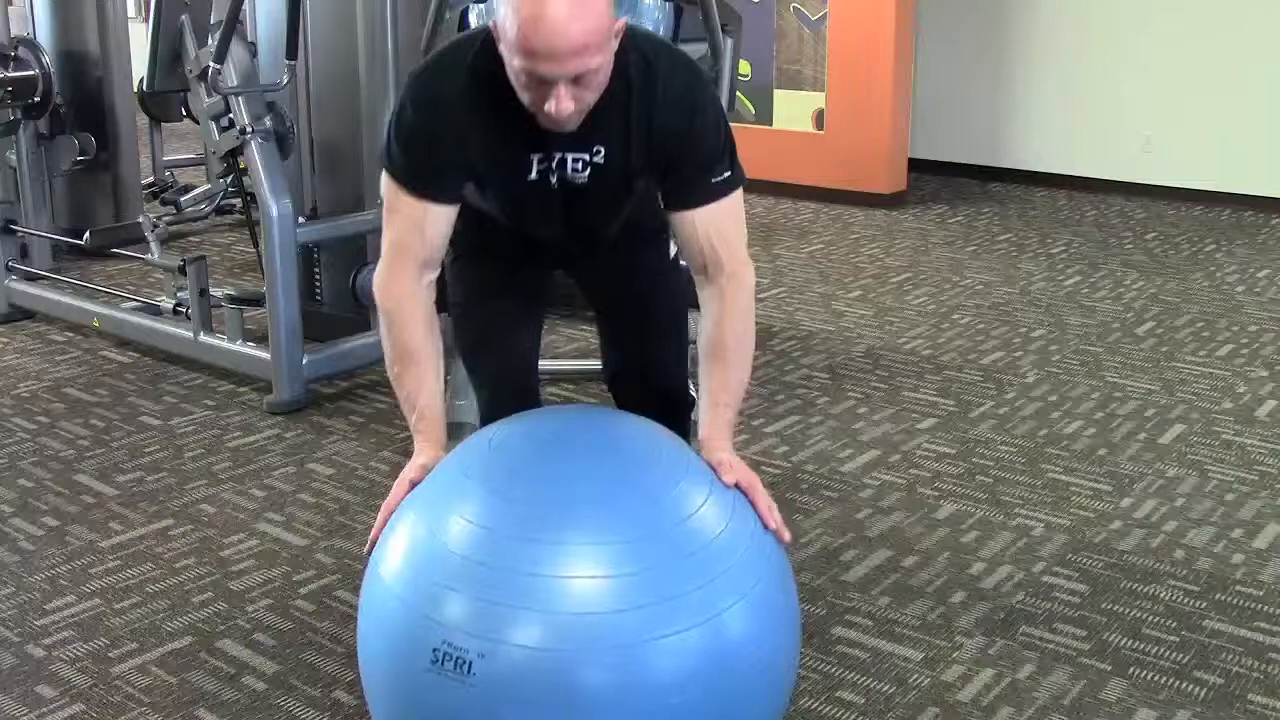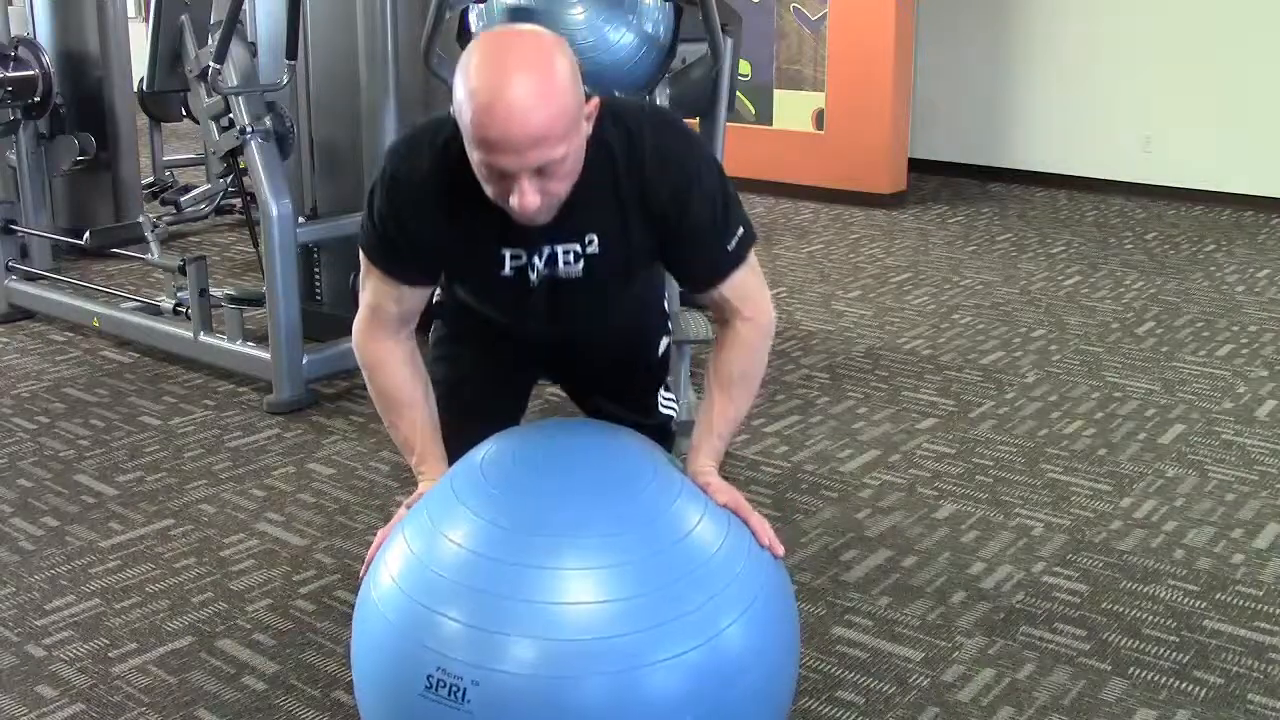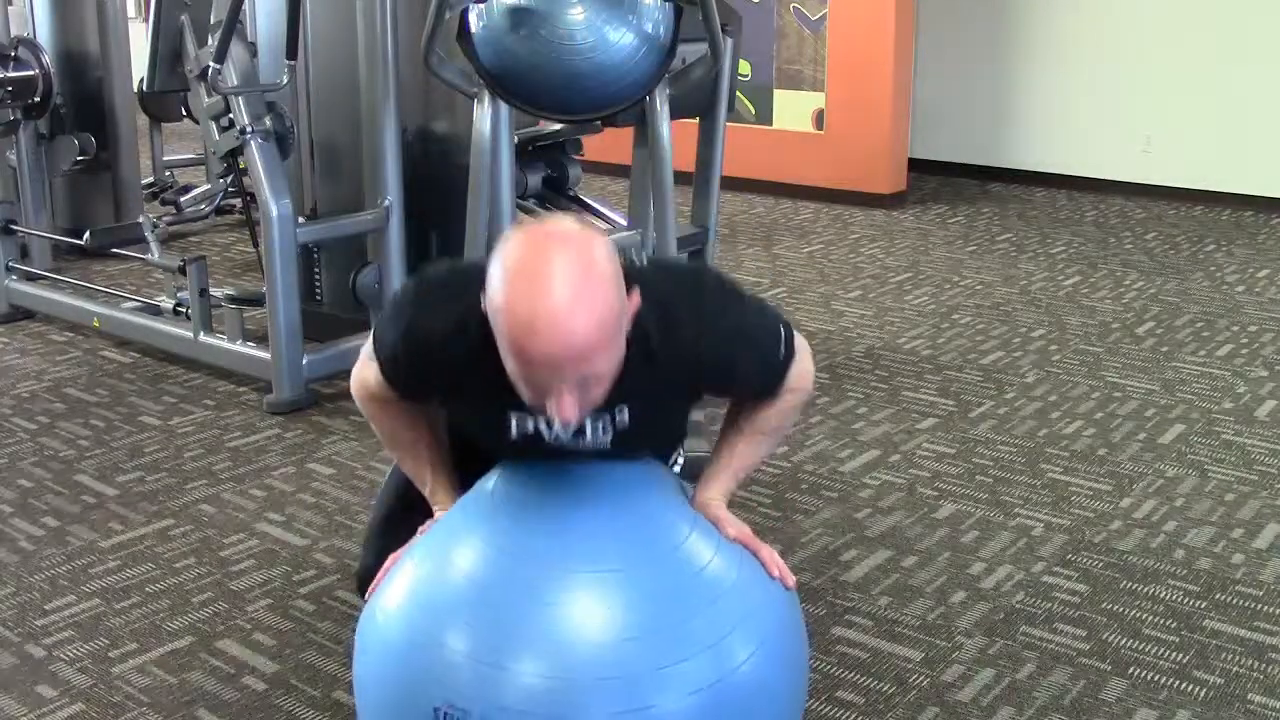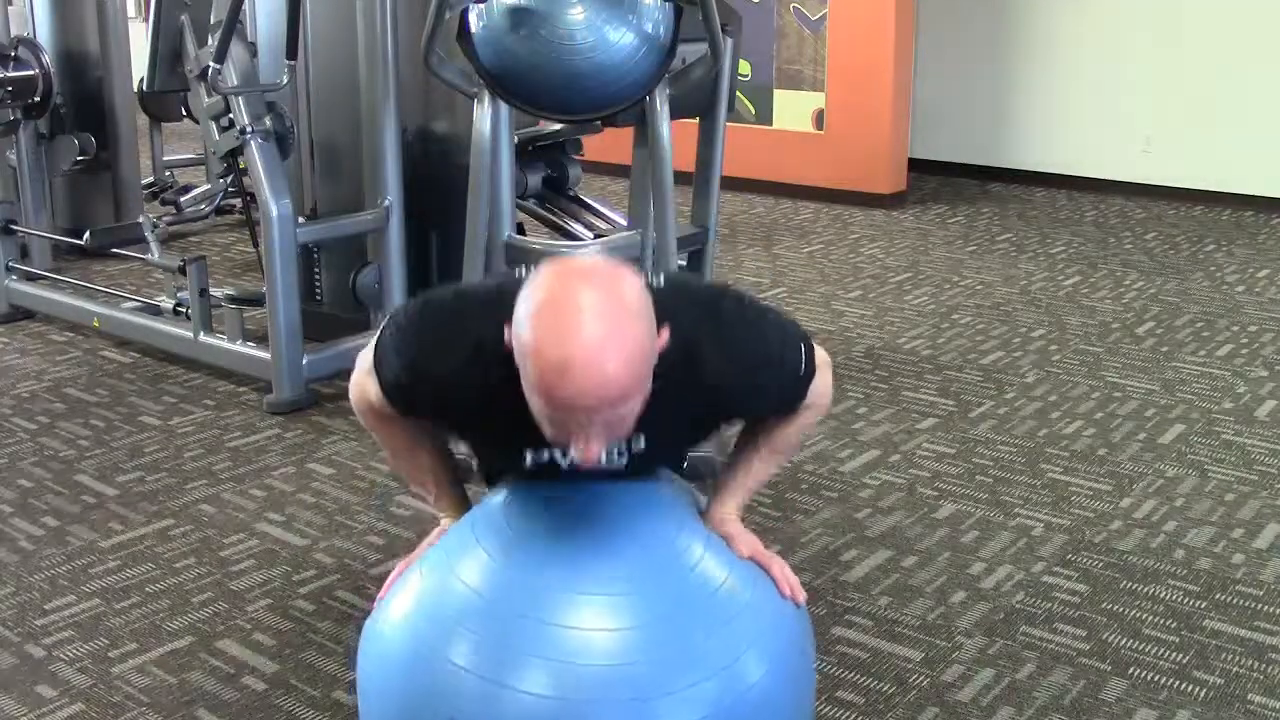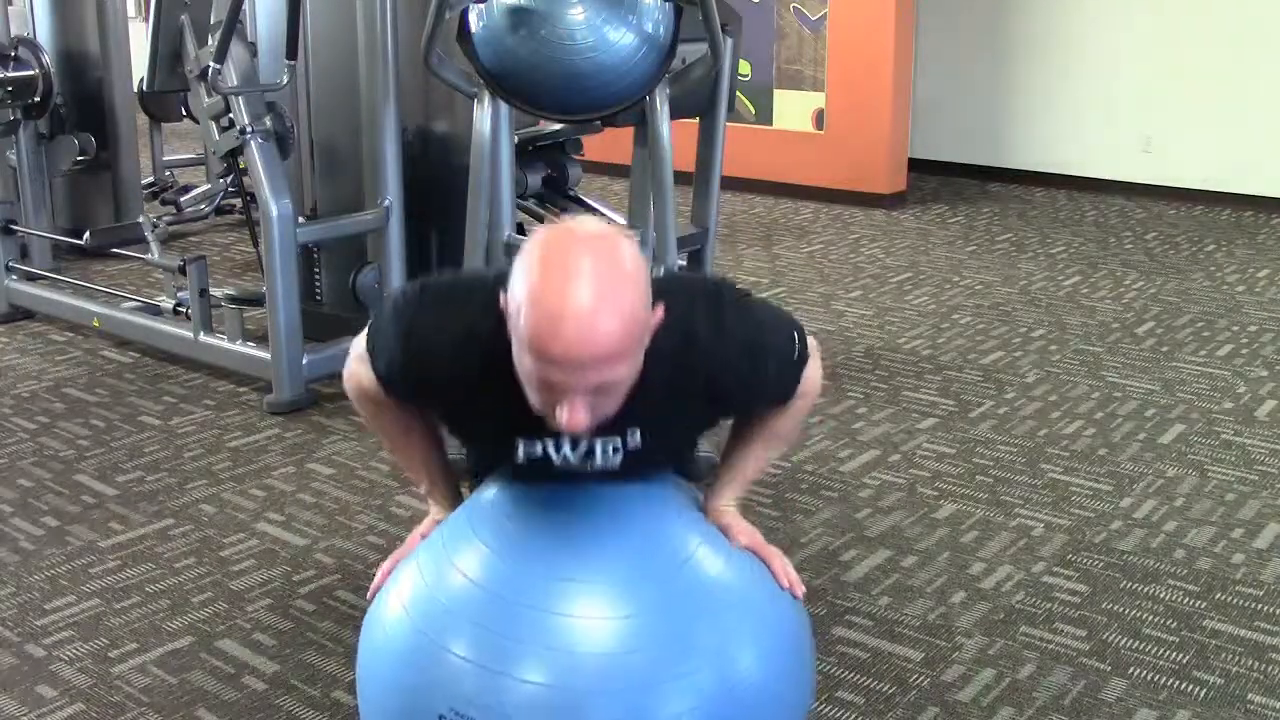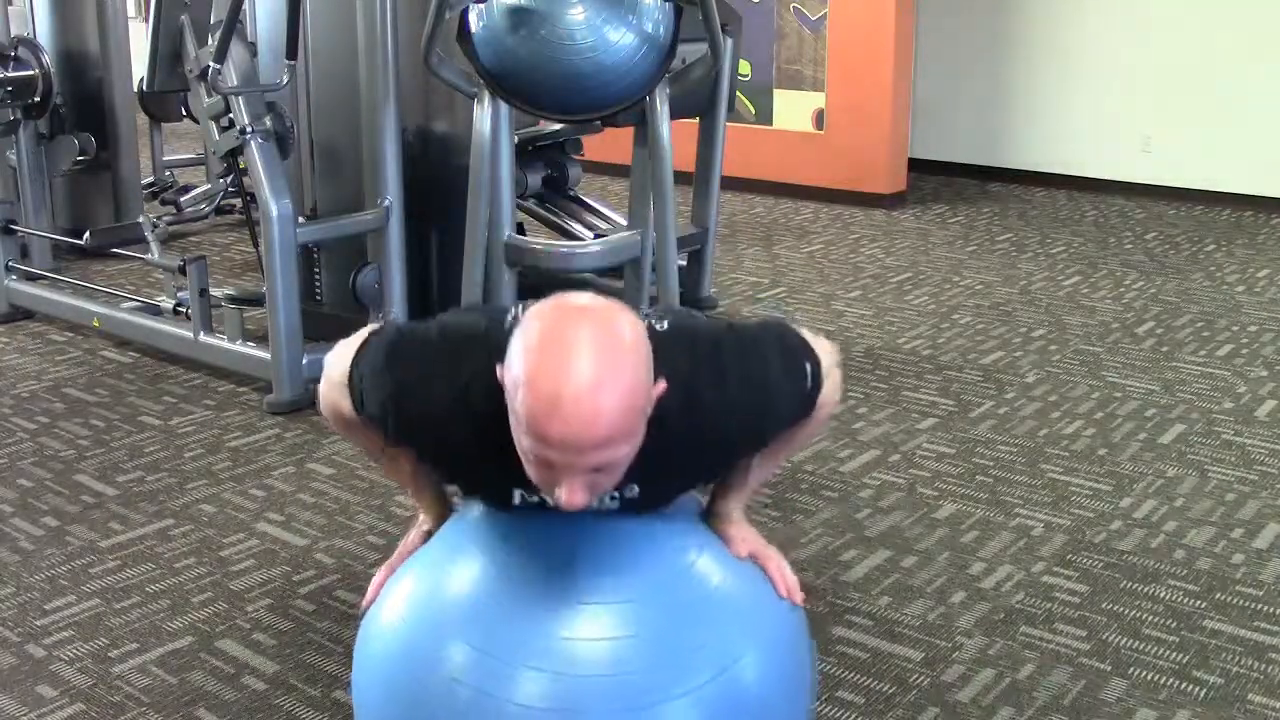
dt=0.5s
person 1, frame 1
left shoulder: (671, 85)
right shoulder: (444, 89)
left elbow: (722, 269)
right elbow: (407, 268)
left wrist: (718, 441)
right wrist: (429, 444)
left hip: (625, 227)
right hip: (496, 234)
left knee: (658, 396)
right knee: (509, 410)
person 1, frame 2
left shoulder: (663, 156)
right shoulder: (417, 174)
left elbow: (747, 312)
right elbow: (383, 328)
left wrist: (703, 464)
right wrist: (432, 476)
left hip: (620, 330)
right hip: (481, 326)
person 1, frame 3
left shoulder: (695, 319)
right shoulder: (436, 319)
left elbow: (792, 377)
right elbow: (374, 388)
left wrist: (711, 497)
right wrist: (447, 508)
person 1, frame 4
left shoulder: (721, 339)
right shoulder: (445, 341)
left elbow: (811, 389)
right elbow: (372, 396)
left wrist: (725, 509)
right wrist: (452, 514)
person 1, frame 5
left shoulder: (717, 332)
right shoulder: (439, 331)
left elbow: (801, 378)
right elbow: (367, 380)
left wrist: (722, 504)
right wrist: (442, 505)
person 1, frame 6
left shoulder: (720, 381)
right shoulder: (430, 375)
left elbow: (821, 369)
right elbow: (339, 388)
left wrist: (728, 509)
right wrist: (432, 513)
